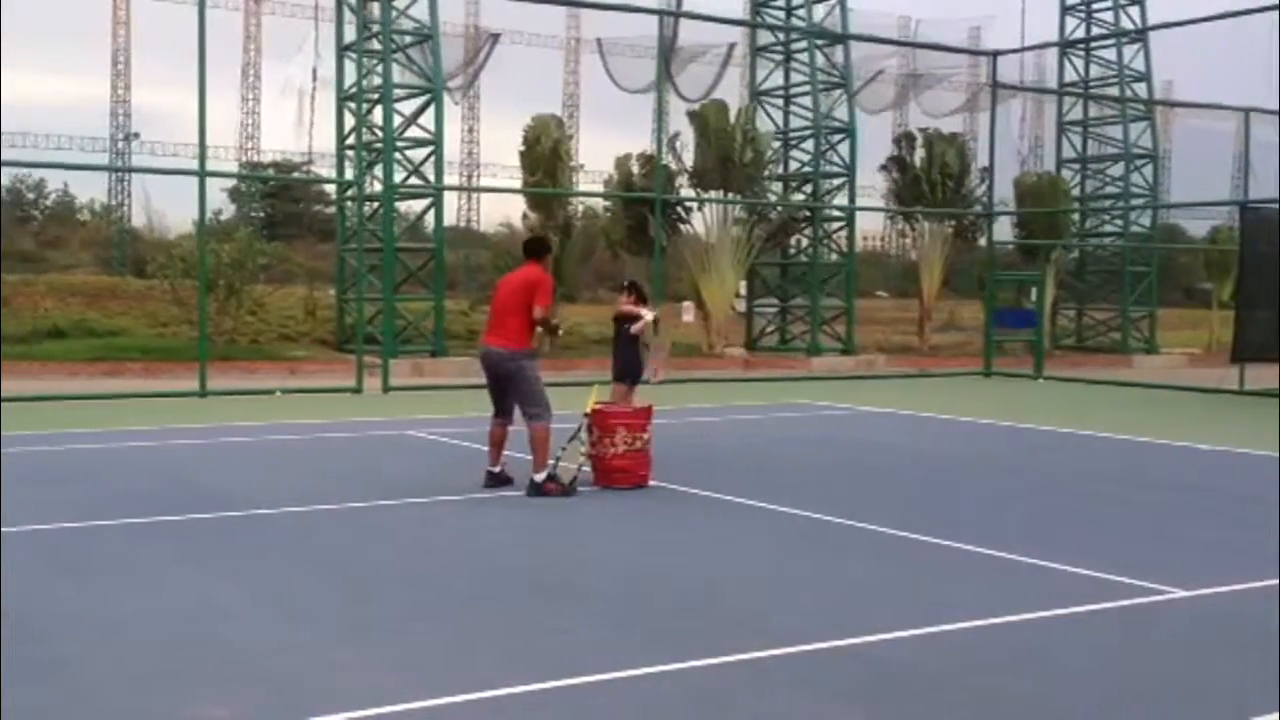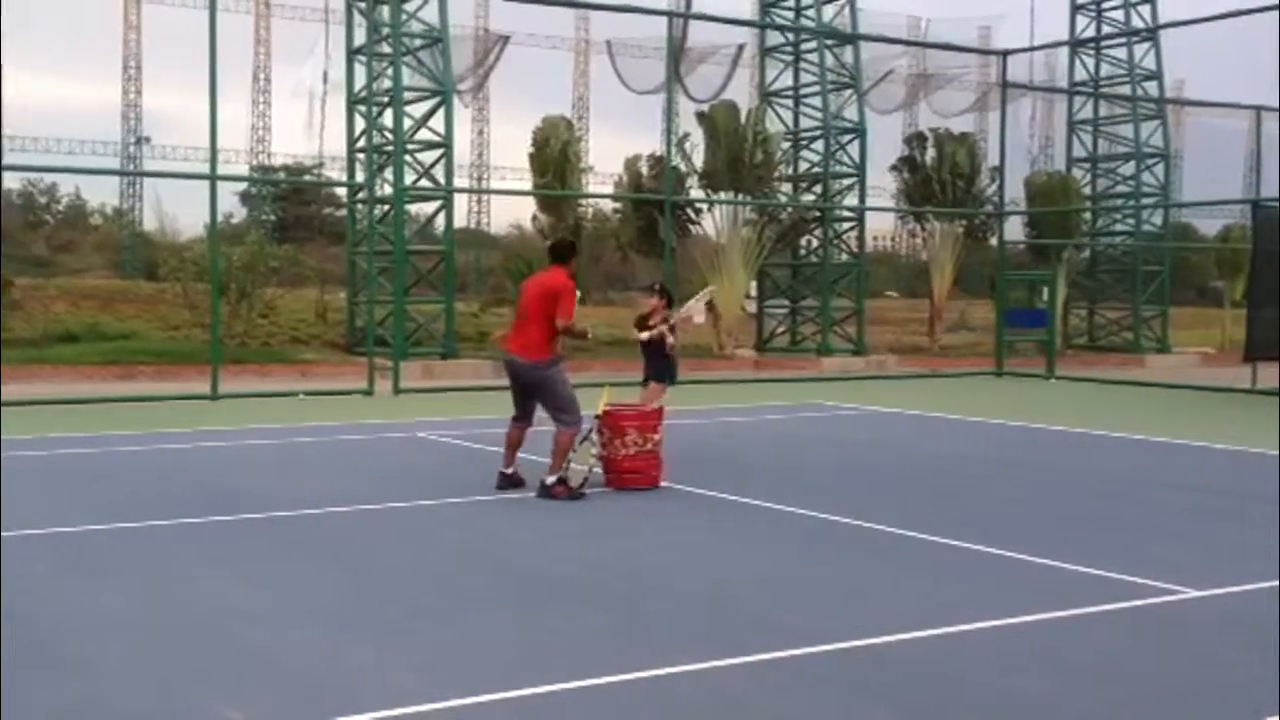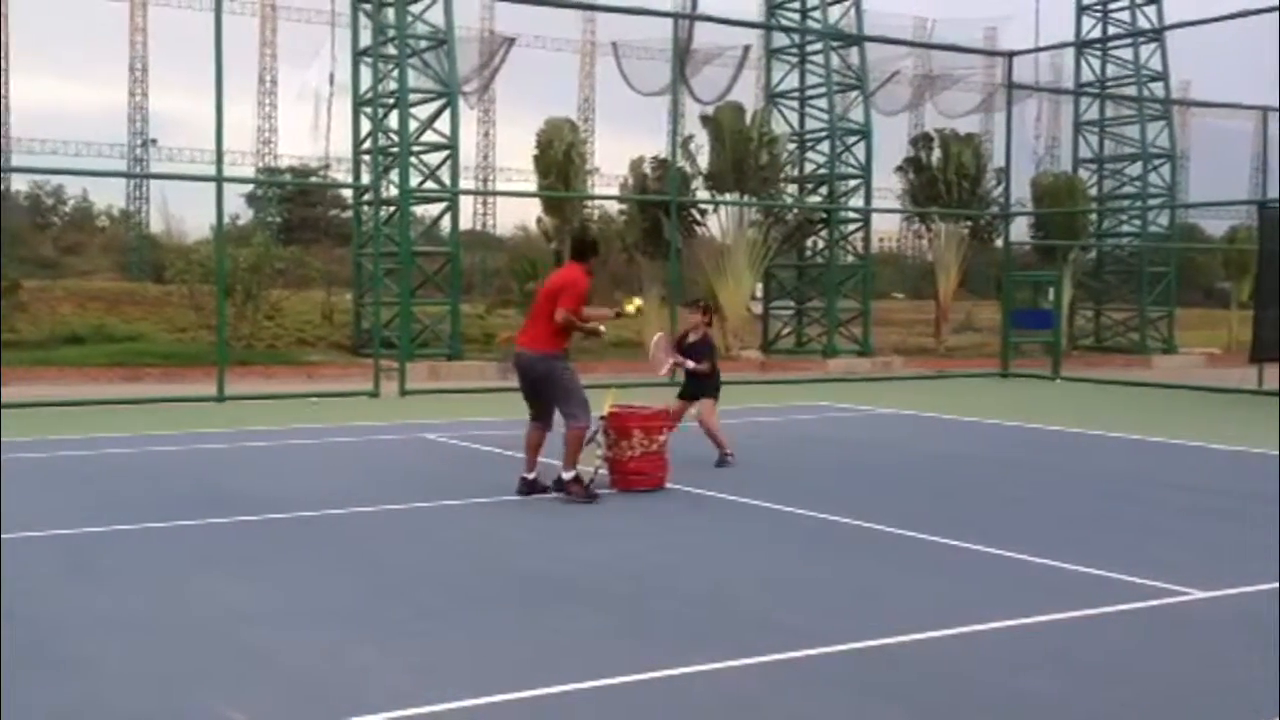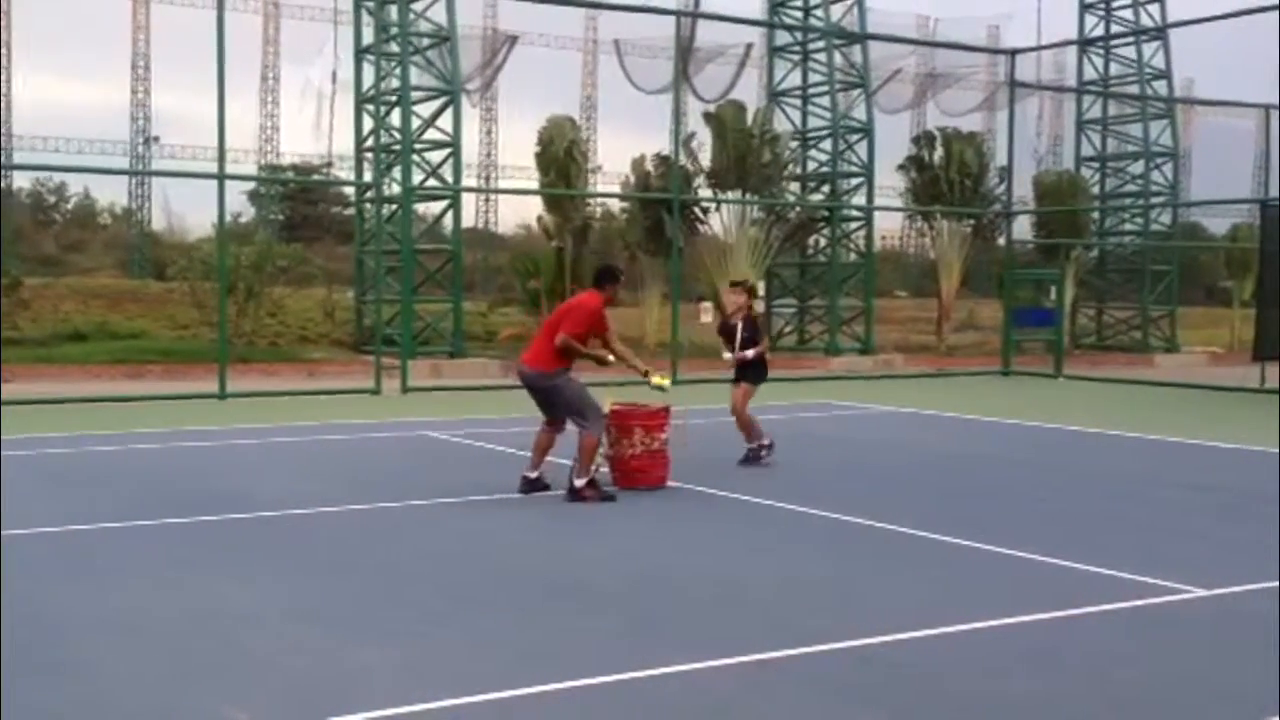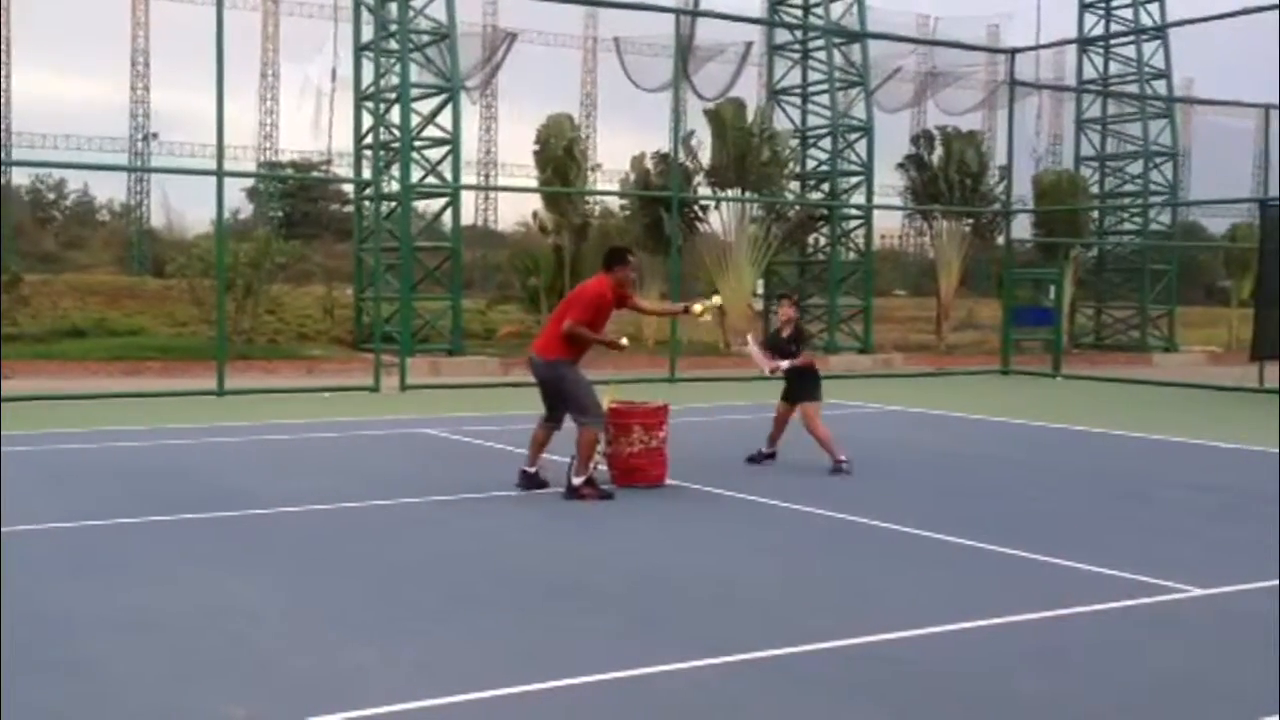
dt=0.3s
person 1, frame 1
left shoulder: (507, 278)
right shoulder: (542, 278)
right elbow: (539, 316)
right wrist: (552, 327)
left hip: (489, 349)
right hip: (515, 353)
left knee: (501, 413)
right knee: (539, 414)
left ankle: (494, 471)
right ankle: (540, 479)
person 1, frame 2
left shoulder: (533, 280)
right shoulder: (565, 283)
right elbow: (562, 325)
right wrist: (579, 332)
left hip: (513, 356)
right hip: (539, 361)
left knee: (521, 417)
right knee: (570, 420)
left ankle: (507, 473)
right ankle: (552, 482)
person 1, frame 3
left shoulder: (562, 276)
right shoulder: (578, 280)
left elbow: (579, 312)
right elbow: (561, 319)
left wrist: (616, 312)
right wrist: (588, 329)
left hip: (524, 352)
right hip: (546, 356)
left knee: (540, 417)
right knee: (578, 415)
left ankle: (529, 478)
right ankle: (569, 479)
person 1, frame 4
left shoulder: (595, 311)
right shoulder: (586, 306)
left elbow: (614, 346)
right elbow: (561, 342)
left wrist: (645, 370)
right wrist: (592, 355)
left hip: (530, 369)
right hip: (547, 372)
left knee: (554, 421)
right knee: (593, 421)
left ankle: (531, 477)
right ankle: (580, 485)
person 1, frame 5
left shoulder: (613, 291)
right shoulder: (595, 291)
left elbow: (647, 306)
right elbow: (568, 328)
left wrist: (686, 308)
right wrist: (604, 341)
left hip: (542, 357)
right hip: (556, 361)
left knee: (552, 417)
right knee: (592, 418)
left ankle: (529, 472)
right ankle: (579, 483)
